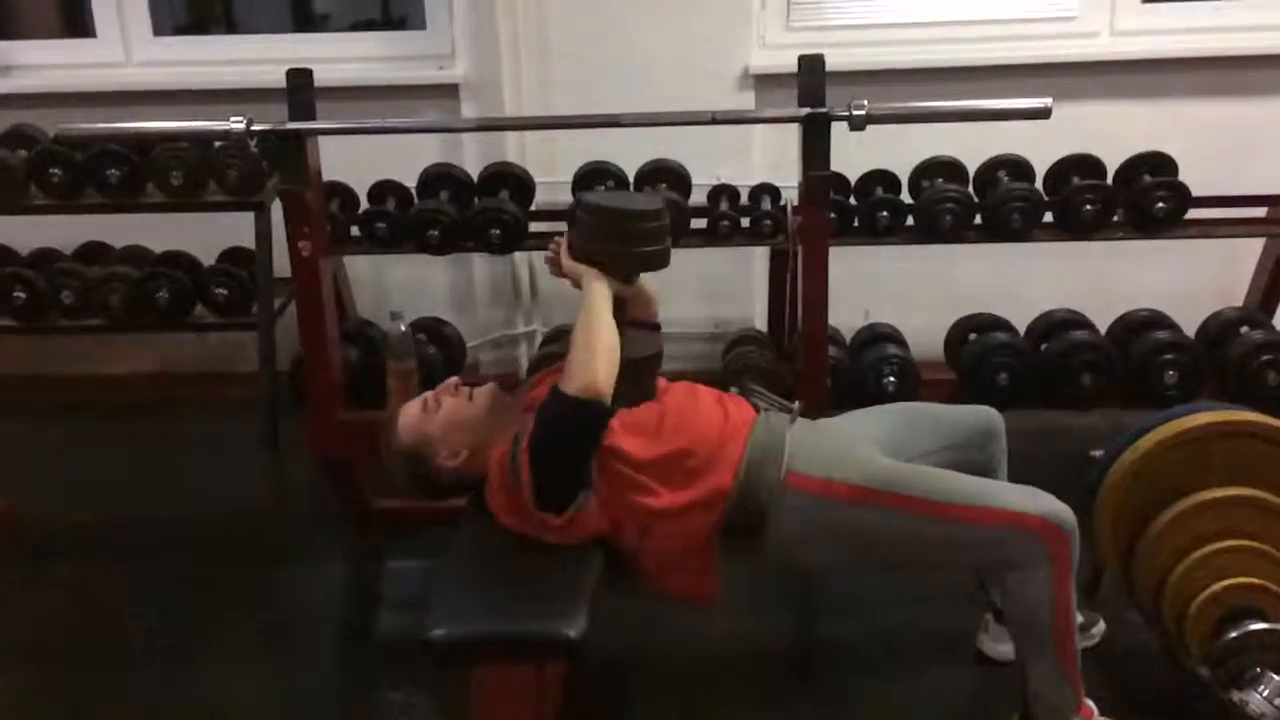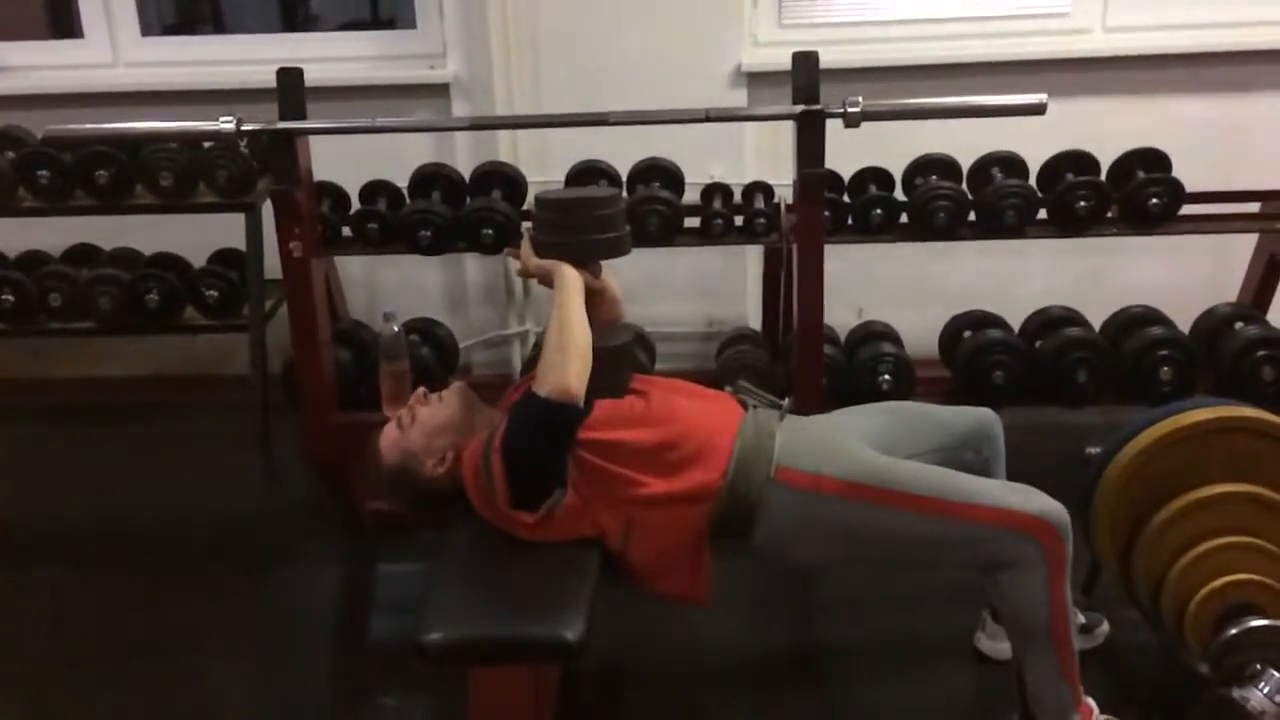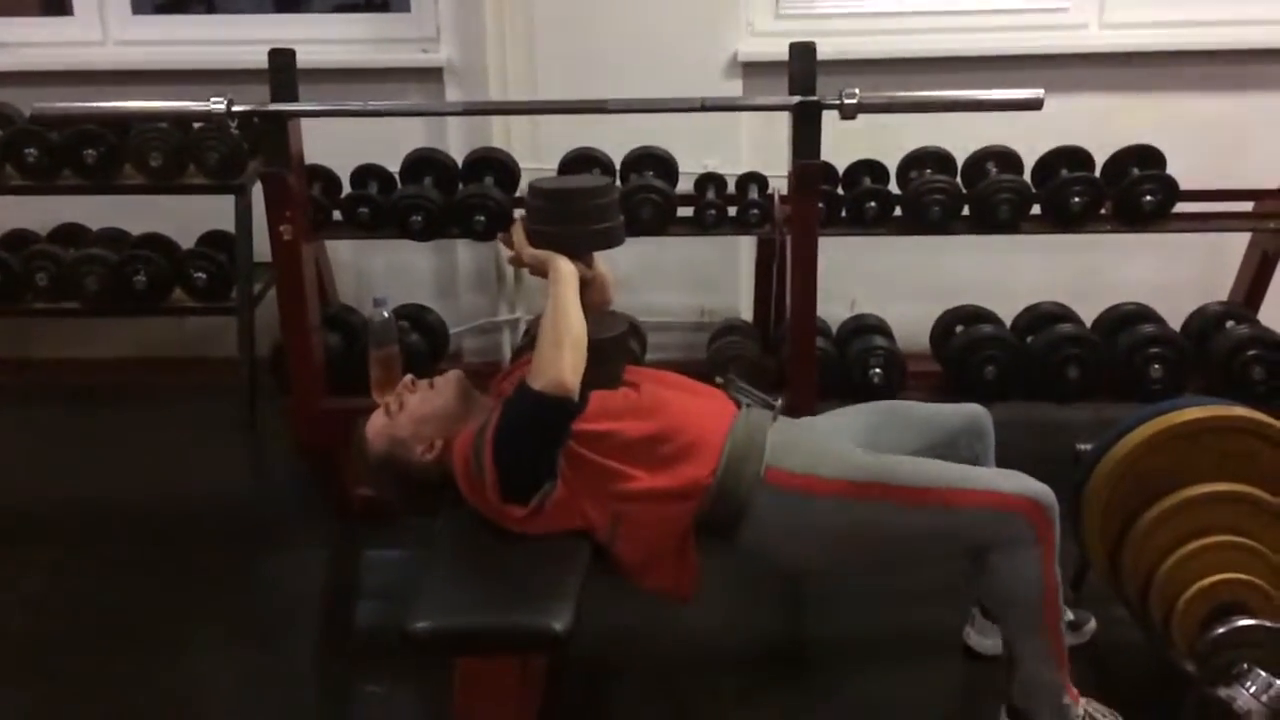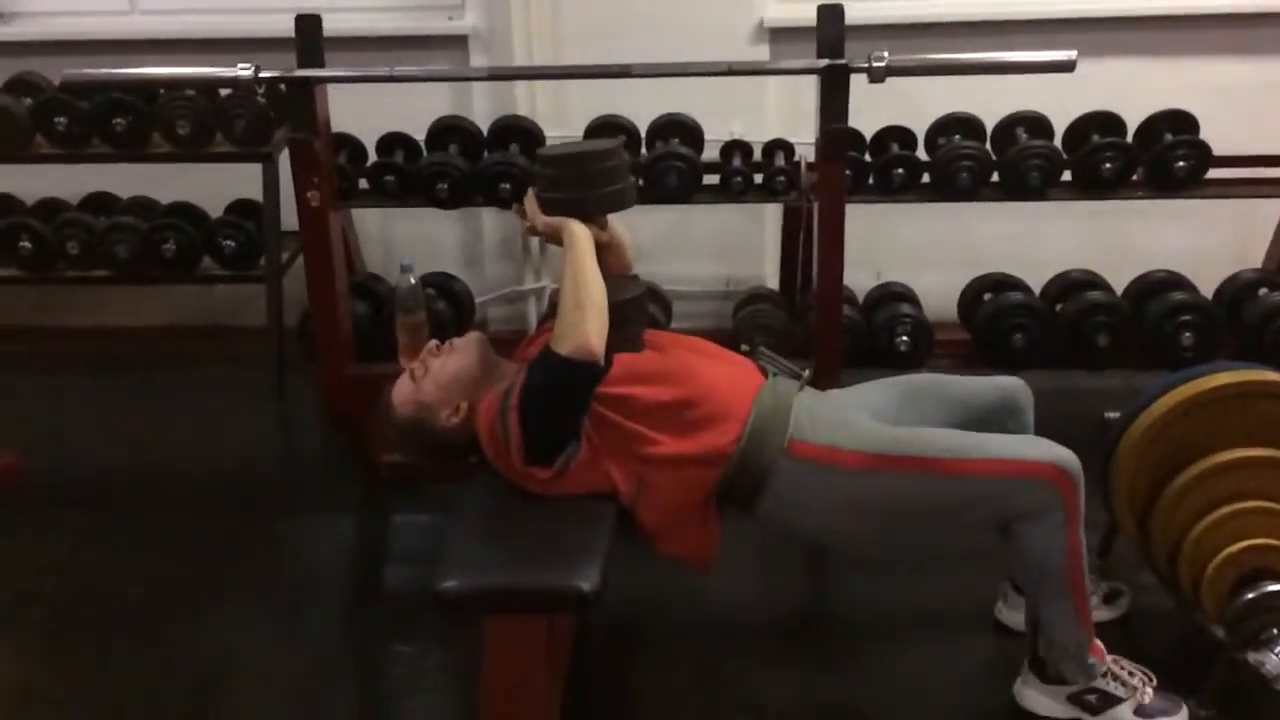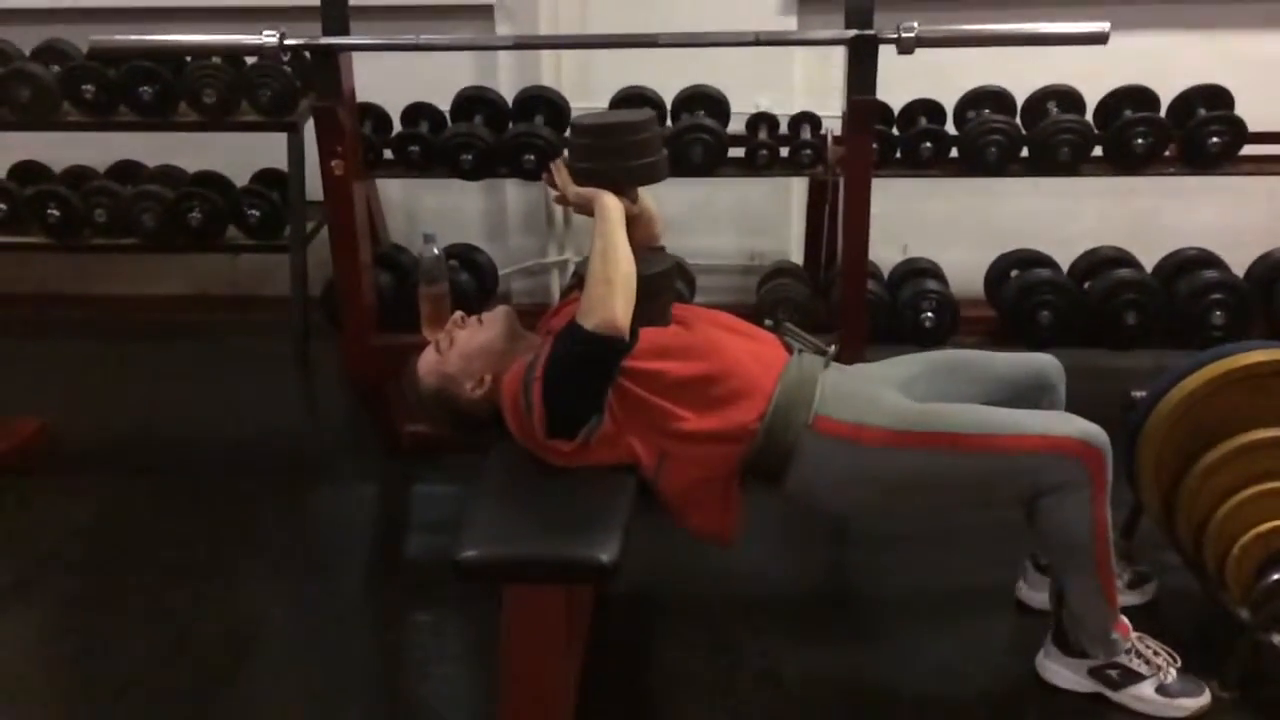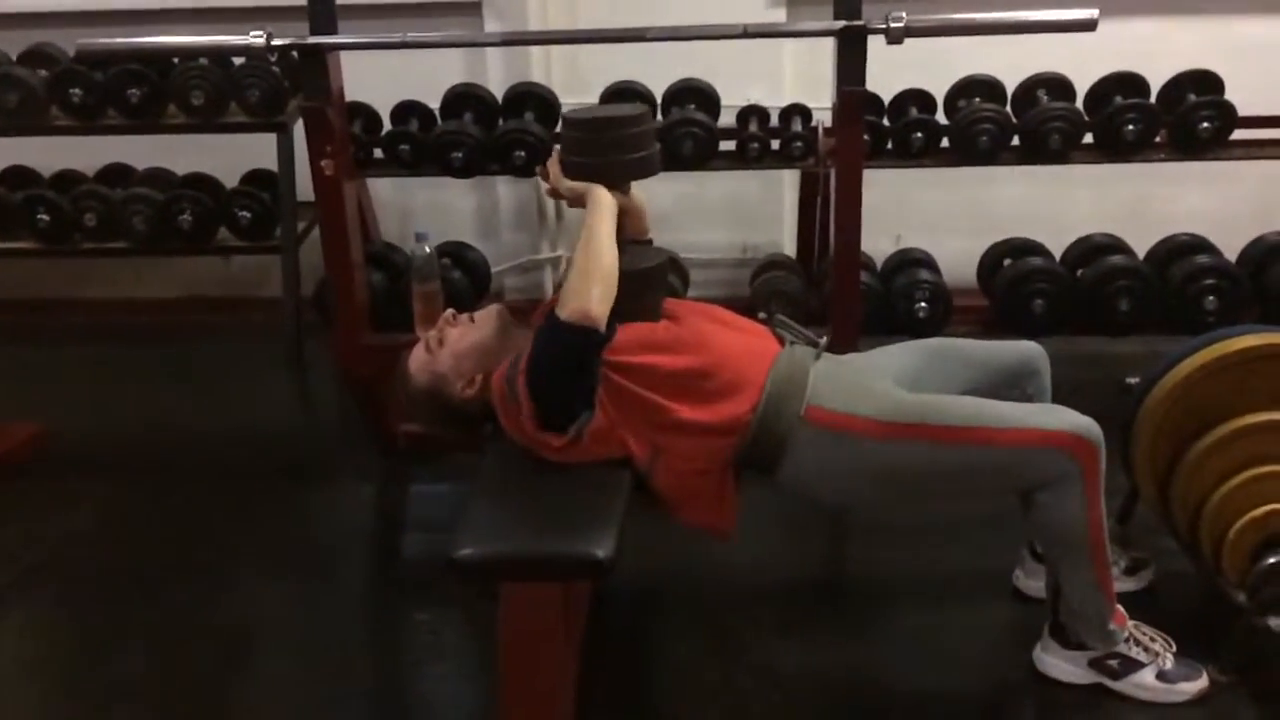
dt=0.7s
person 1, frame 1
left shoulder: (531, 409)
right shoulder: (525, 472)
left elbow: (638, 347)
right elbow: (590, 394)
left wrist: (619, 277)
right wrist: (594, 285)
left hip: (780, 437)
right hip: (784, 488)
left knee: (982, 429)
right knee: (1047, 527)
left ankle: (1016, 612)
person 1, frame 2
left shoulder: (511, 414)
right shoulder: (503, 469)
left elbow: (607, 340)
right elbow: (563, 392)
left wrist: (584, 278)
right wrist: (563, 276)
left hip: (769, 435)
right hip: (775, 486)
left knee: (975, 431)
right knee: (1039, 525)
left ankle: (1019, 613)
person 1, frame 3
left shoulder: (502, 400)
right shoulder: (492, 458)
left elbow: (593, 329)
right elbow: (559, 387)
left wrist: (577, 265)
right wrist: (557, 268)
left hip: (766, 437)
right hip: (767, 489)
left knee: (968, 427)
right knee: (1027, 507)
left ankle: (1009, 608)
person 1, frame 4
left shoulder: (524, 366)
right shoulder: (515, 422)
left elbow: (615, 294)
right elbow: (583, 354)
left wrist: (593, 227)
right wrist: (570, 235)
left hip: (795, 408)
right hip: (787, 461)
left knee: (1005, 399)
right knee: (1052, 474)
left ankle: (1042, 586)
person 1, frame 5
left shoulder: (551, 334)
right shoulder: (542, 395)
left elbow: (647, 253)
right elbow: (608, 330)
left wrist: (618, 196)
right wrist: (603, 209)
left hip: (816, 381)
right hip: (812, 435)
left knee: (1038, 376)
right knee: (1079, 450)
left ankle: (1063, 568)
right ankle: (1089, 645)
person 1, frame 6
left shoulder: (537, 335)
right shoulder: (533, 392)
left elbow: (634, 251)
right elbow: (584, 320)
left wrist: (609, 193)
right wrist: (596, 201)
left hip: (804, 368)
right hip: (803, 426)
left knee: (1022, 363)
right knee: (1072, 442)
left ankle: (1058, 553)
right ankle: (1087, 637)
